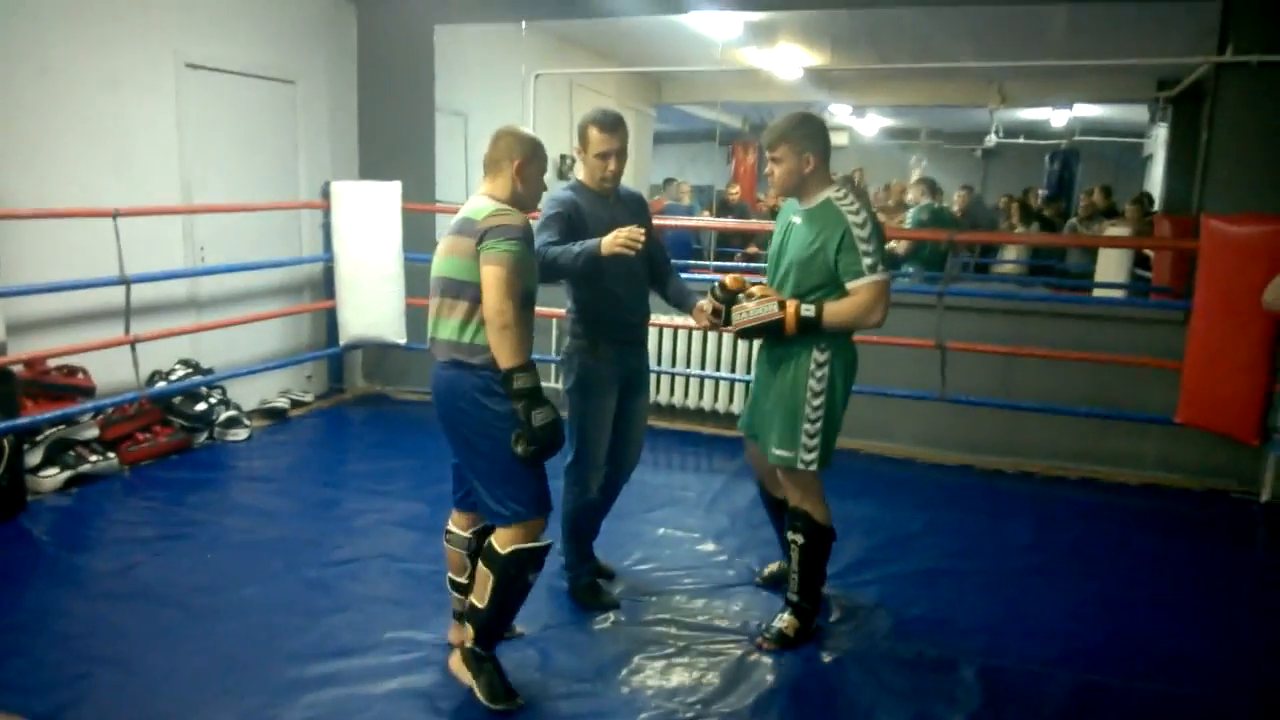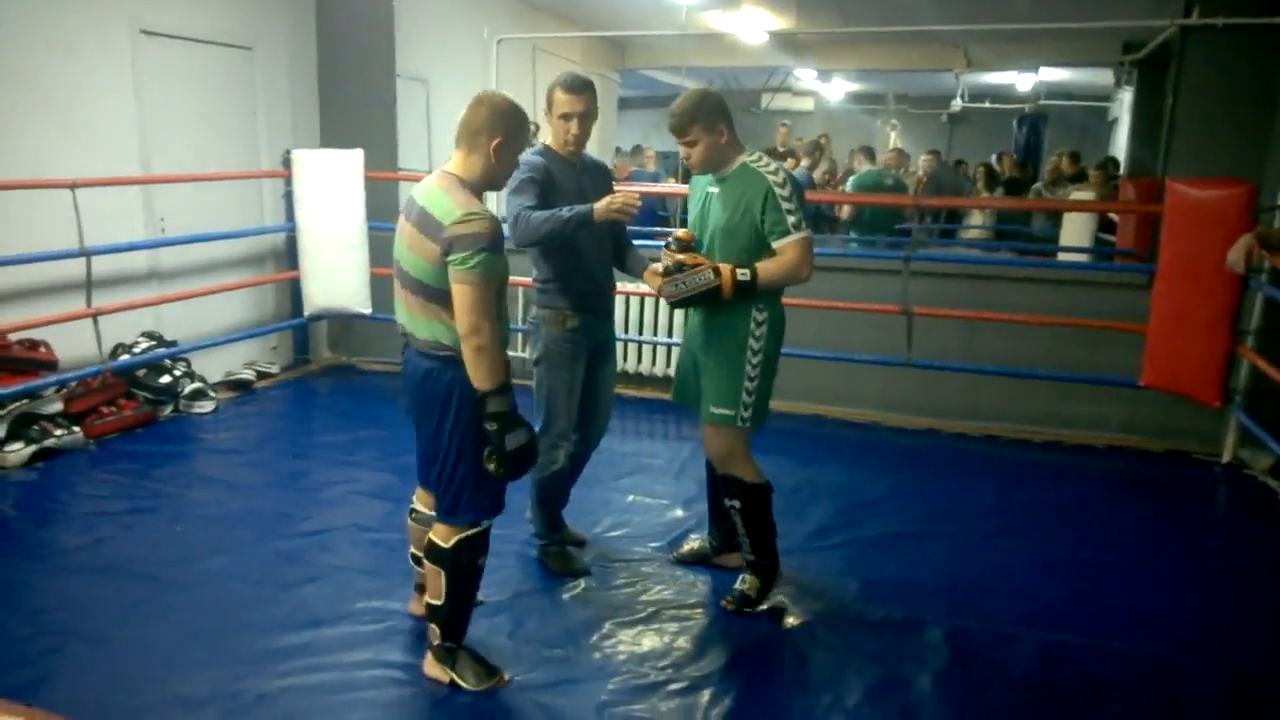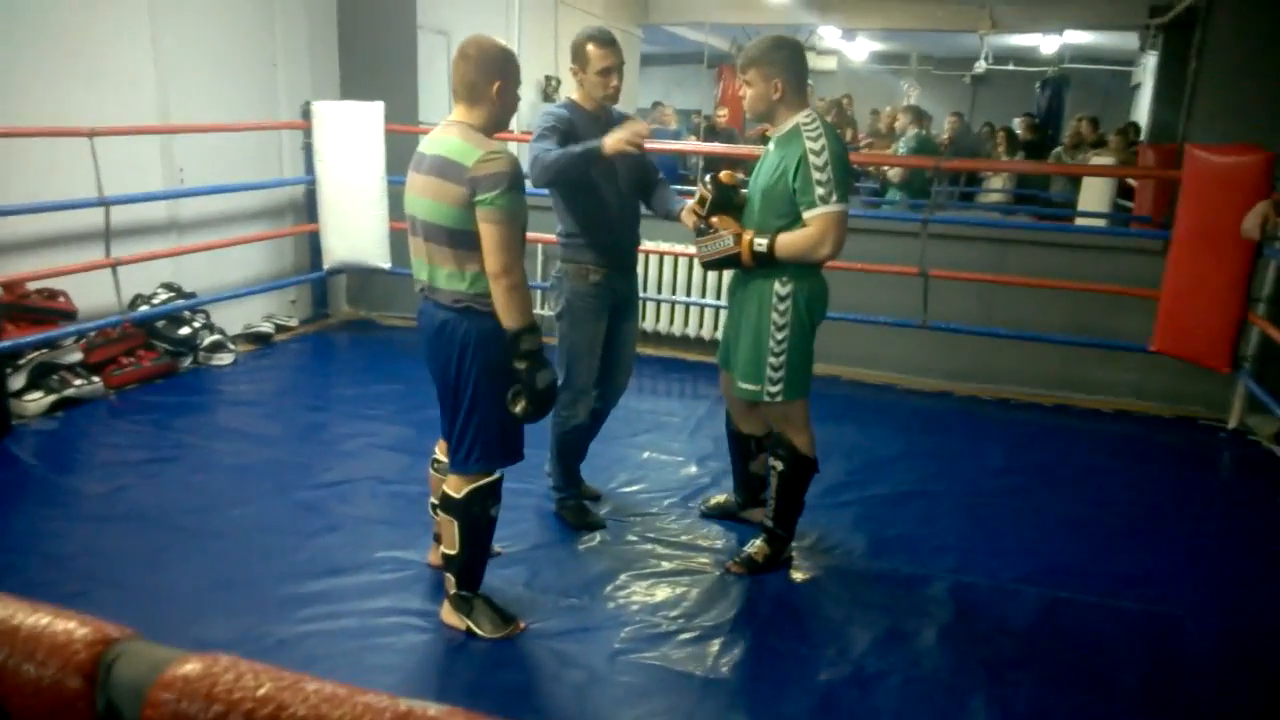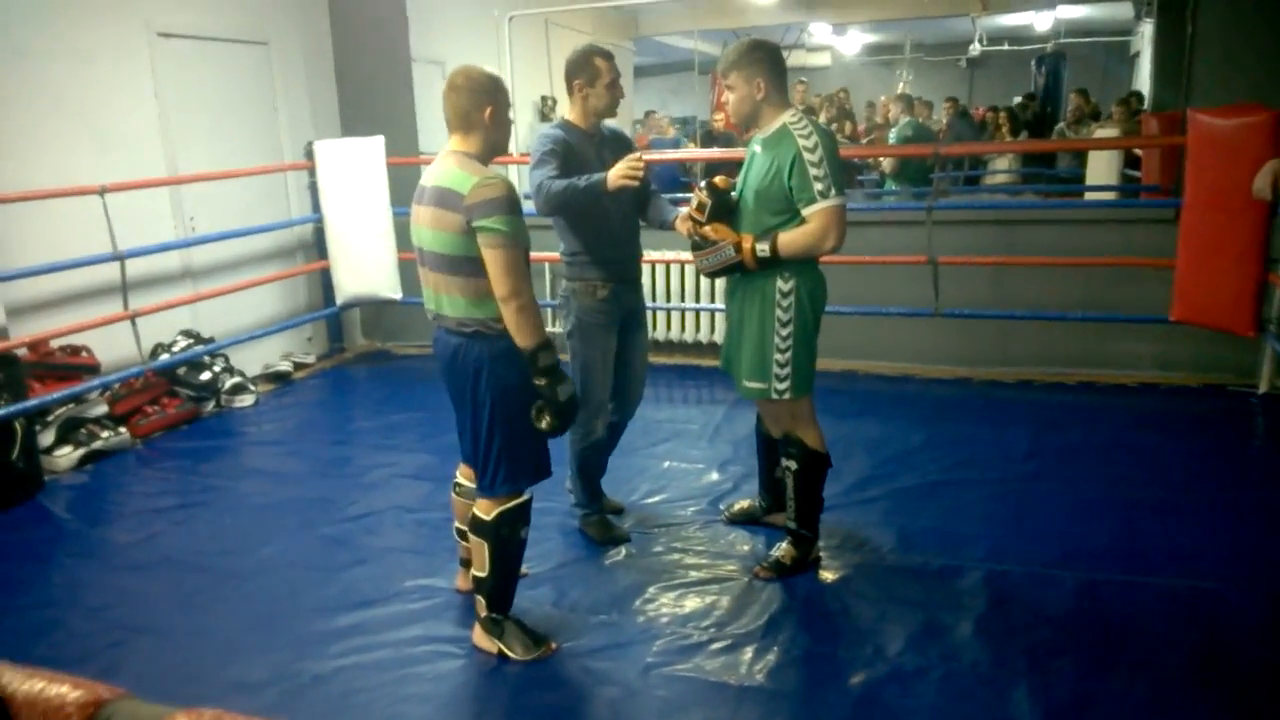
dt=1s
person 1, frame 1
left shoulder: (465, 219)
right shoulder: (506, 222)
right elbow: (502, 315)
right wrist: (529, 396)
left hip: (452, 375)
right hip: (482, 383)
left knee: (471, 504)
right knee: (524, 524)
left ankle: (466, 617)
right ankle: (473, 652)
person 1, frame 2
left shoulder: (423, 192)
right shoulder: (473, 223)
right elbow: (476, 332)
right wrist: (502, 415)
left hip: (419, 361)
right hip: (453, 375)
left knee: (434, 486)
right knee: (465, 513)
left ankle: (425, 591)
right ankle: (445, 650)
person 1, frame 3
left shoulder: (426, 148)
right shoulder: (493, 163)
right elbow: (504, 274)
right wrist: (529, 353)
left hip: (434, 313)
right hip: (476, 326)
left knee: (453, 437)
right knee: (479, 461)
left ankle: (444, 542)
right ankle: (461, 599)
person 1, frame 4
left shoulder: (430, 178)
right shoulder: (487, 187)
right elbow: (512, 295)
right wrist: (547, 369)
left hip: (449, 339)
right hip: (489, 349)
left knee: (476, 462)
right knee: (505, 483)
left ankle: (472, 567)
right ankle: (492, 620)
person 2, frame 1
left shoulder: (849, 219)
right shoulder: (791, 209)
left elbow: (872, 307)
left wrist: (791, 316)
right wrist: (747, 293)
left hip: (815, 364)
right hip: (776, 355)
left knee: (799, 482)
right knee: (764, 463)
left ankle: (802, 610)
right ankle: (796, 561)
person 2, frame 2
left shoulder: (766, 180)
right shoulder: (700, 181)
left elbow: (799, 262)
left wrist: (725, 278)
right wrist: (679, 261)
left hip: (746, 324)
right hip: (704, 321)
left knee: (726, 446)
right knee: (715, 439)
left ankle: (763, 565)
right ankle: (723, 540)
person 2, frame 3
left shoulder: (814, 144)
right shoulder: (782, 138)
left elbow: (825, 240)
left wrist: (746, 244)
right wrist: (729, 210)
left hip: (784, 294)
right hip: (754, 288)
left knee: (785, 415)
right knee: (737, 395)
left ankle: (778, 539)
right ankle: (748, 497)
person 2, frame 4
left shoulder: (804, 140)
right shoulder: (761, 141)
left elbow: (827, 233)
left wrist: (747, 248)
right wrist: (716, 213)
left hip: (782, 292)
right hip: (751, 287)
left knee: (792, 412)
right knee: (766, 403)
left ankle: (804, 539)
right ankle: (772, 501)
person 3, frame 1
left shoulder: (635, 203)
right shoulder: (565, 204)
left elbow: (659, 269)
right elbow: (541, 262)
left wrist: (691, 303)
right wrist: (600, 246)
left hip: (634, 349)
right hip: (592, 352)
left knee: (624, 458)
right knee: (588, 463)
left ankle: (580, 545)
right ankle: (578, 568)
person 3, frame 2
left shoulder: (599, 172)
right shoulder: (532, 170)
left elbow: (616, 242)
right elbow: (522, 228)
left wrist: (643, 267)
right wrist: (591, 212)
left hip: (600, 318)
right hip: (559, 321)
left knee: (593, 426)
right knee: (557, 432)
left ankle: (549, 511)
right ankle: (548, 536)
person 3, frame 3
left shoulder: (624, 123)
right shoulder: (558, 120)
left elbow: (650, 185)
right elbow: (541, 171)
left wrist: (679, 209)
right wrist: (599, 147)
left hip: (623, 273)
right hip: (582, 276)
left knee: (613, 383)
right knee: (577, 388)
left ankle: (565, 467)
right ankle: (565, 492)
person 3, frame 4
left shoulder: (618, 139)
right shoulder: (554, 142)
left elbow: (644, 196)
right elbow: (544, 197)
left wrist: (674, 218)
right wrist: (605, 181)
left hip: (628, 285)
right hip: (588, 291)
left knee: (628, 395)
right knee: (593, 402)
left ankle: (586, 481)
right ankle: (588, 507)
